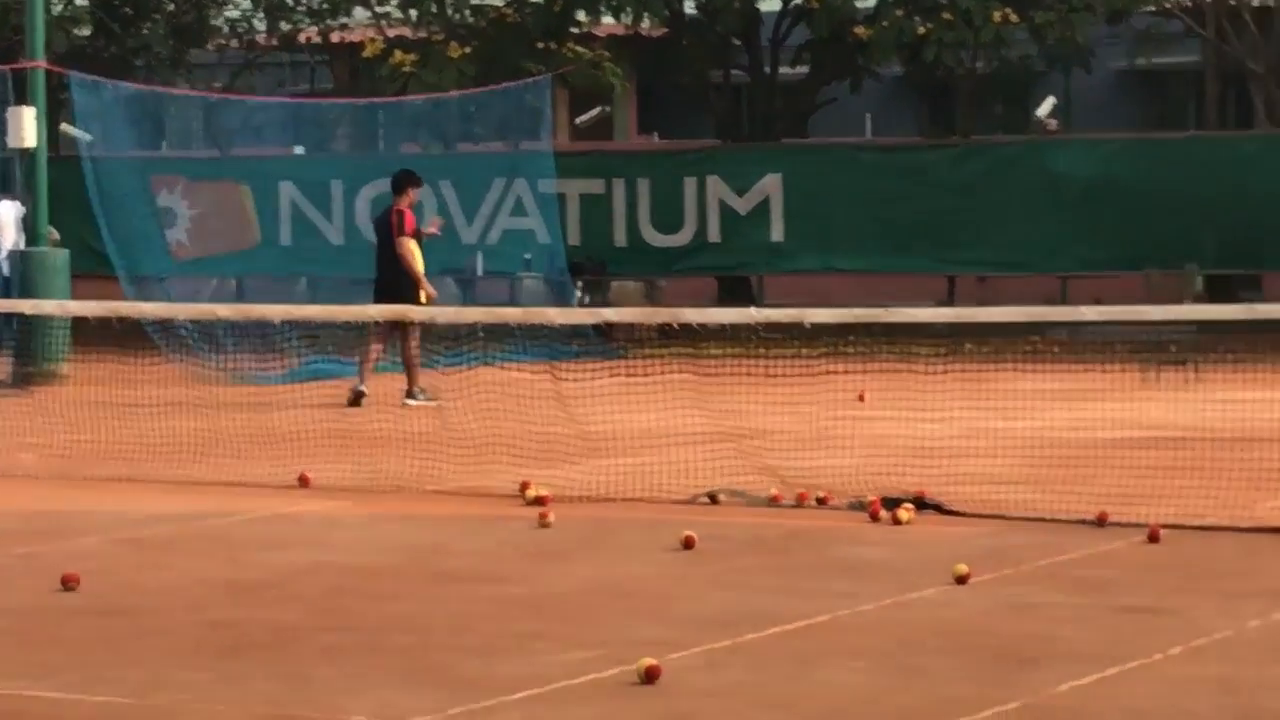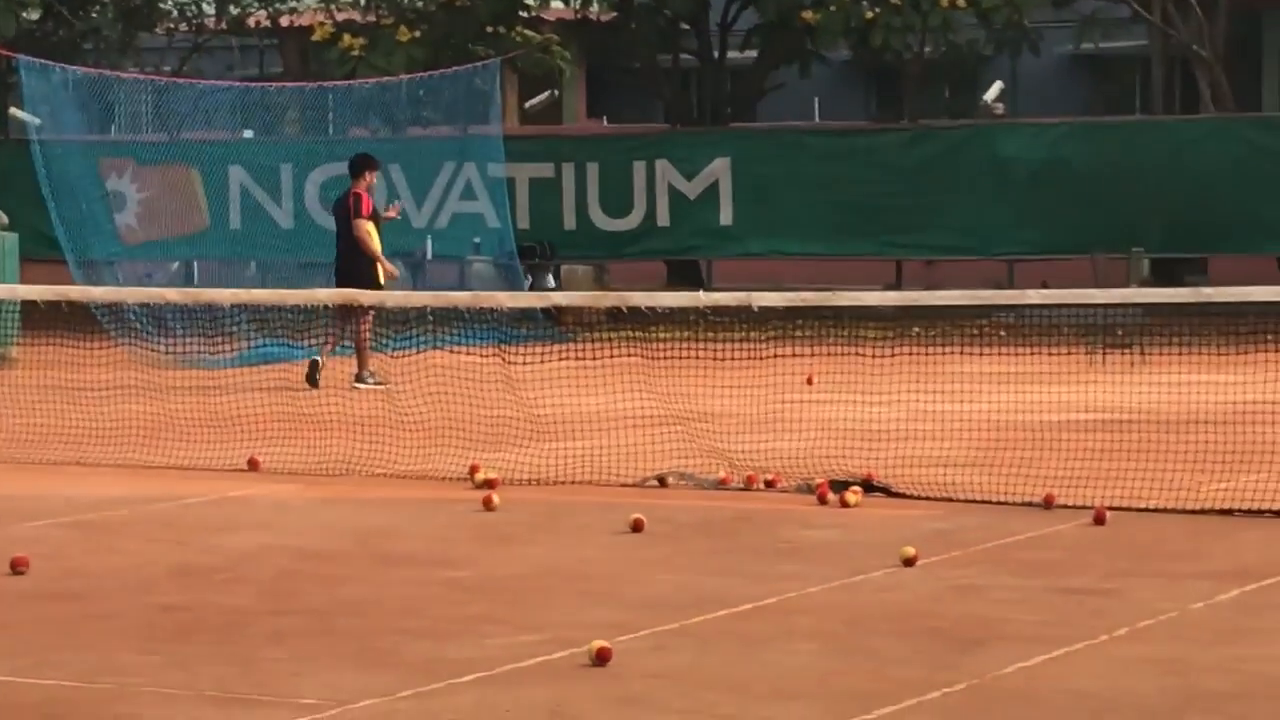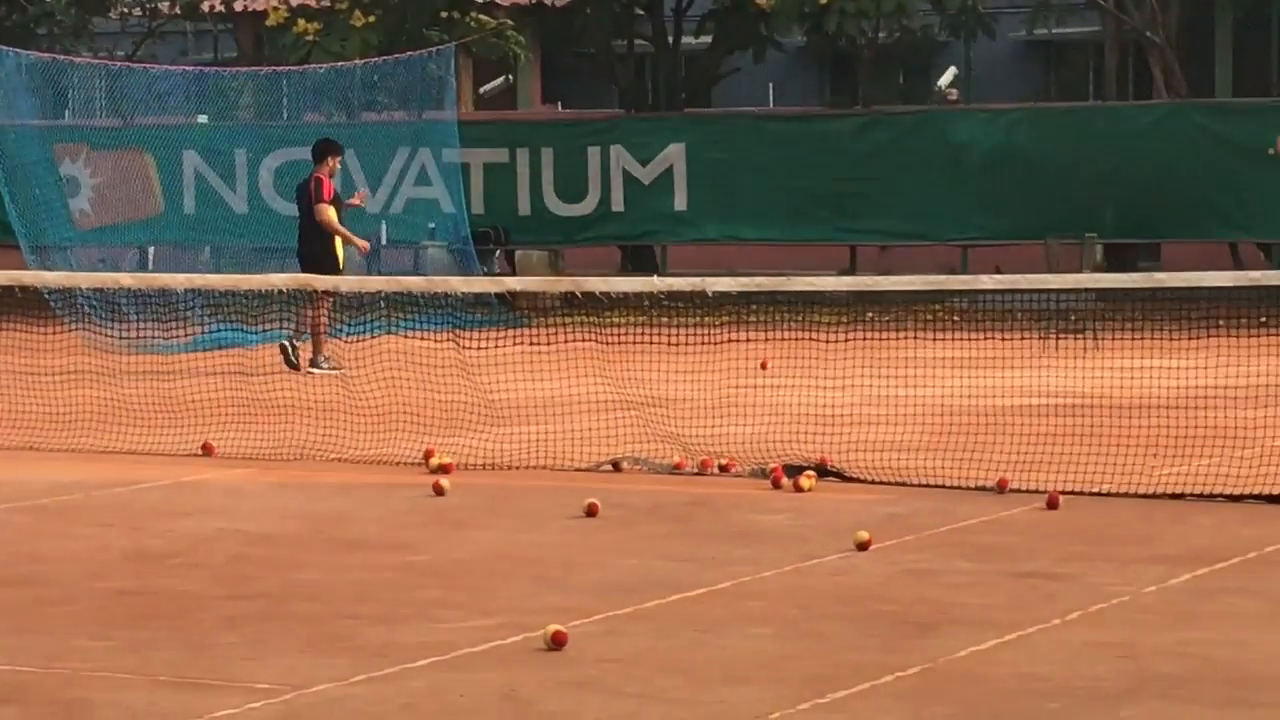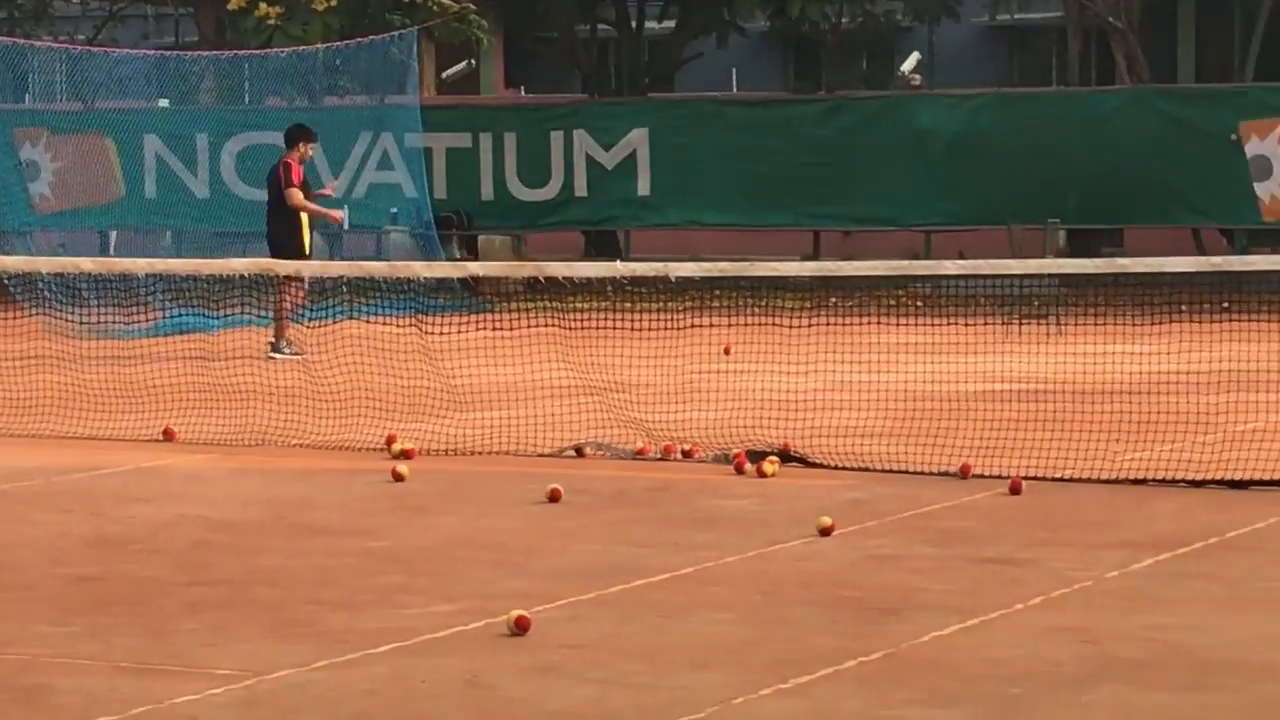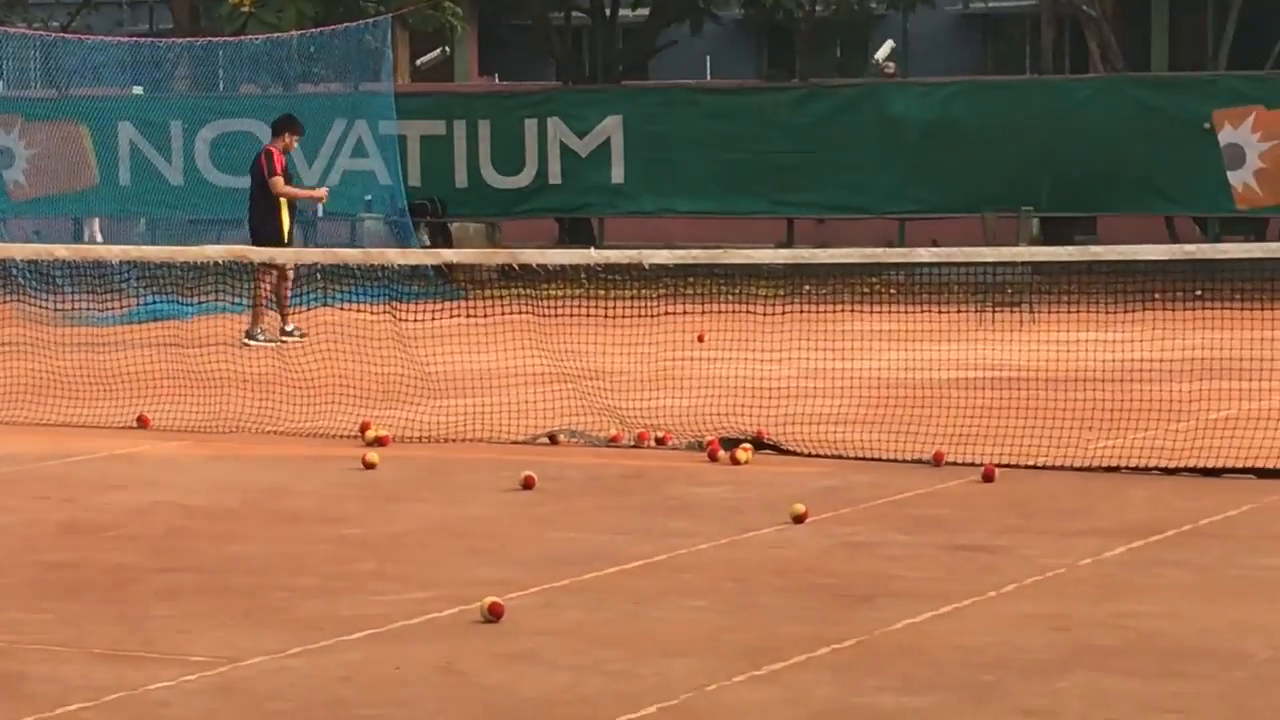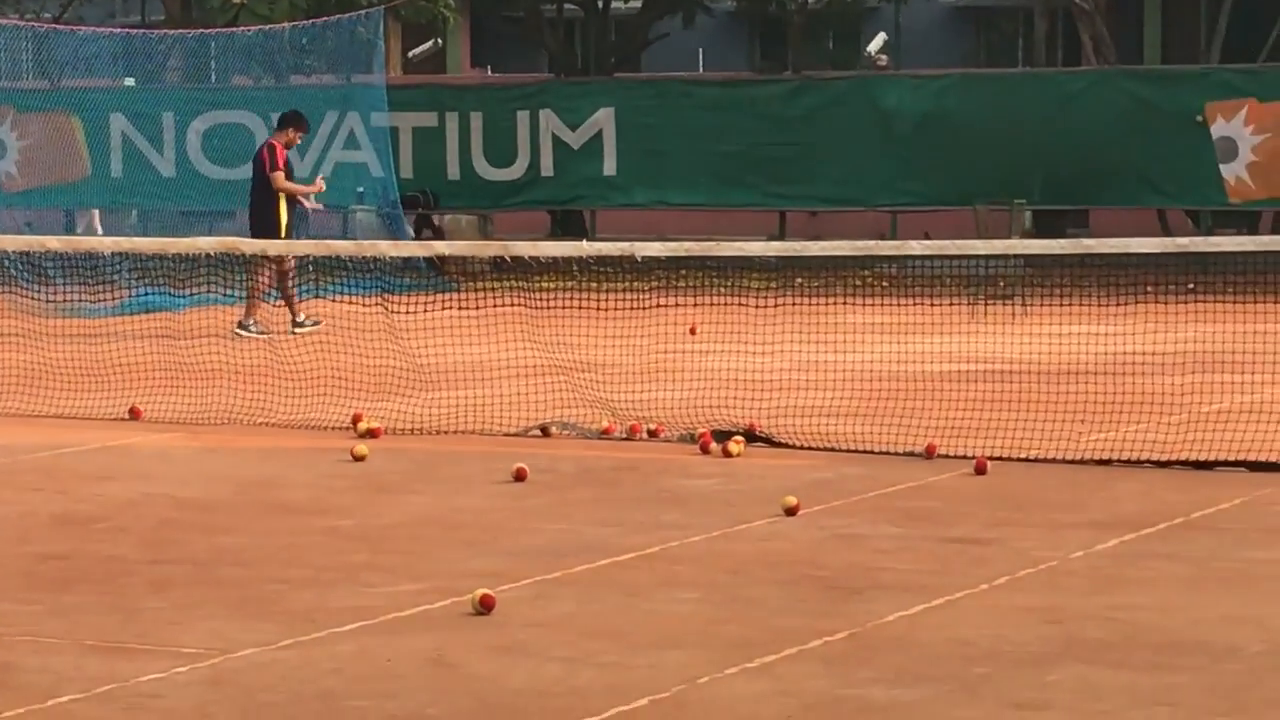
dt=0.1s
person 1, frame 1
left shoulder: (382, 217)
right shoulder: (404, 214)
right elbow: (403, 252)
left wrist: (423, 232)
right wrist: (424, 283)
left hip: (385, 285)
right hip: (405, 286)
left knee: (378, 335)
right knee: (410, 335)
left ankle: (361, 383)
right ankle: (413, 391)
person 1, frame 2
left shoulder: (341, 201)
right shoulder: (361, 197)
right elbow: (360, 233)
left wrist: (382, 217)
right wrist: (383, 262)
left hip: (344, 268)
right hip: (363, 269)
left knee: (342, 318)
right knee: (364, 318)
left ankle: (321, 358)
right ankle: (363, 374)
person 1, frame 3
left shoulder: (306, 183)
right shoulder: (322, 182)
right elbow: (323, 218)
left wrist: (346, 204)
right wrist: (353, 239)
left hip: (309, 251)
right hip: (324, 253)
left knee: (316, 302)
right knee: (322, 303)
left ankle: (293, 342)
right ankle: (318, 359)
person 1, frame 4
left shoulder: (278, 168)
right shoulder: (291, 166)
right elbow: (294, 201)
left wrist: (318, 193)
right wrist: (328, 213)
left hip: (280, 236)
right hip: (291, 238)
left knee: (295, 285)
right knee: (290, 287)
left ankle: (281, 337)
right ankle: (281, 344)
person 1, frame 5
left shoulder: (267, 156)
right shoulder: (272, 155)
right elbow: (278, 188)
left wrist: (305, 193)
right wrist: (311, 194)
left hip: (272, 226)
right hip: (271, 228)
left knee: (284, 274)
right knee: (267, 275)
left ankle: (287, 327)
right ankle: (254, 331)
person 1, frame 6
left shoulder: (271, 150)
right shoulder: (274, 149)
right elbow: (279, 184)
left wrist: (302, 200)
right wrist: (311, 189)
left hip: (273, 220)
right hip: (270, 221)
left knee: (286, 268)
right knee: (264, 269)
left ankle: (298, 319)
right ankle: (247, 322)
